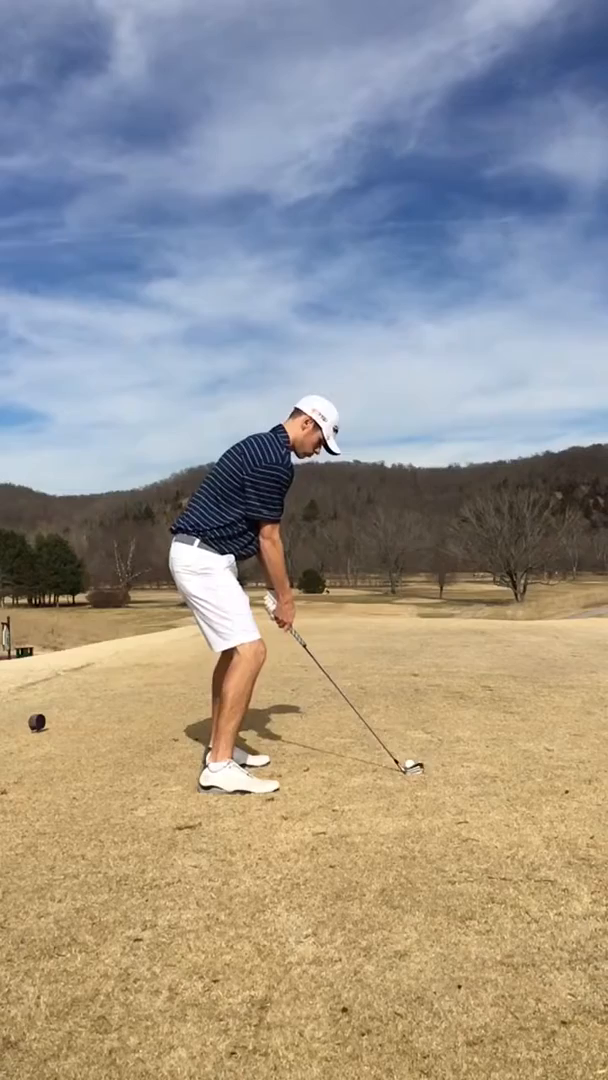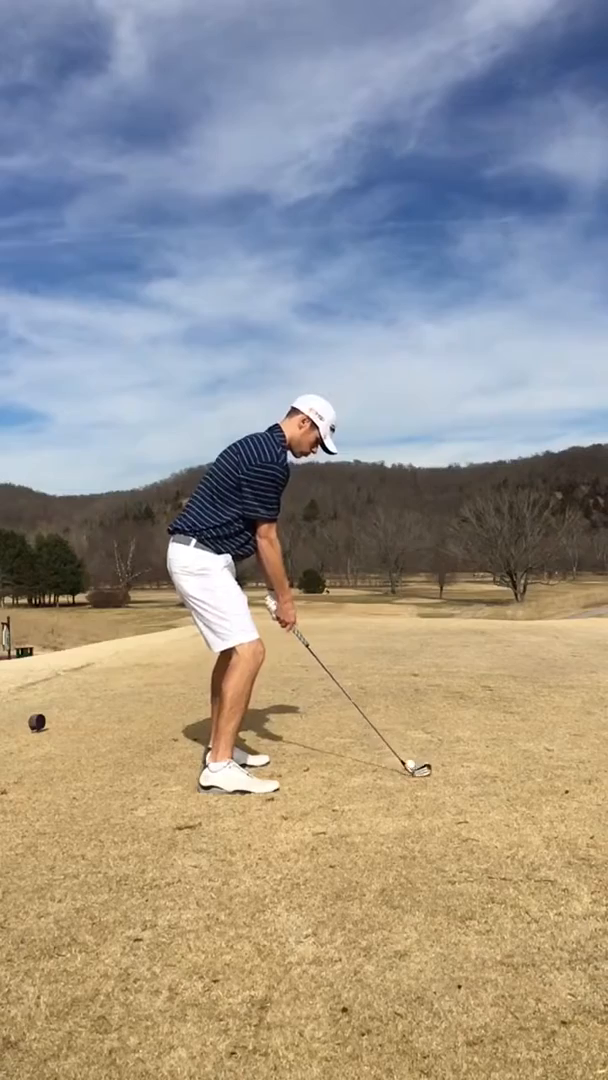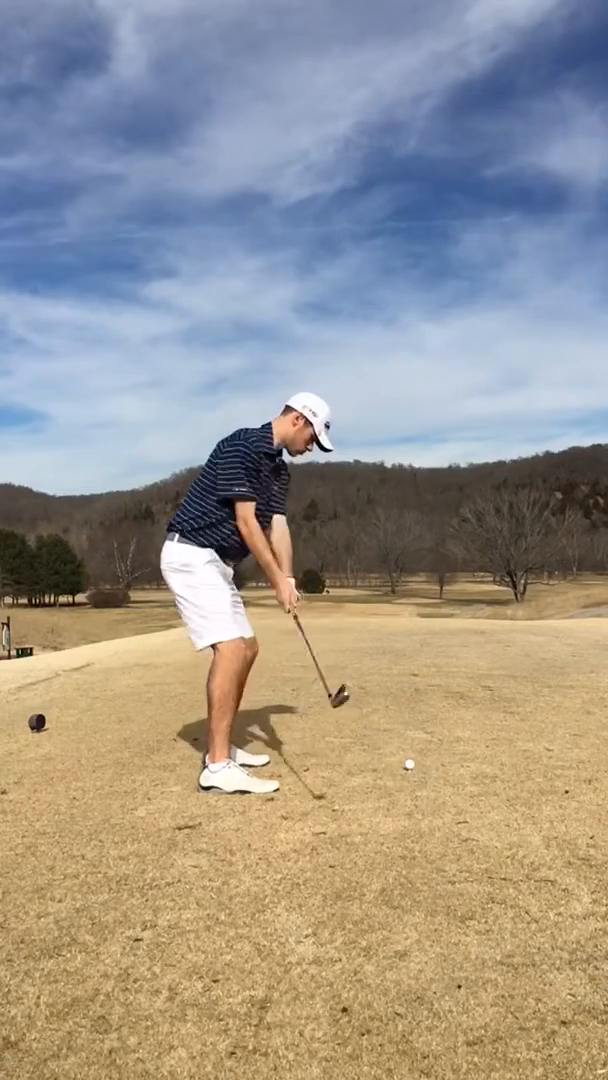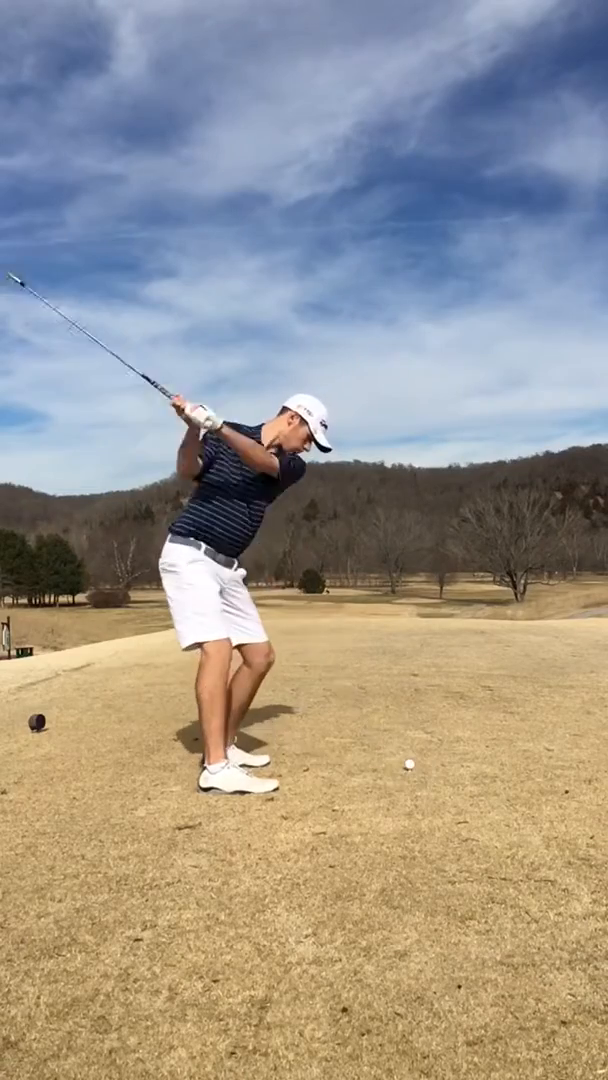
dt=0.3s
person 1, frame 1
left shoulder: (263, 448)
right shoulder: (273, 459)
left elbow: (259, 534)
right elbow: (269, 538)
left wrist: (275, 590)
right wrist: (285, 598)
left hip: (202, 556)
right hip: (204, 558)
left knee: (235, 649)
right knee: (250, 652)
left ankle: (220, 747)
right ankle: (219, 767)
person 1, frame 2
left shoulder: (260, 449)
right shoulder: (268, 457)
left elbow: (260, 534)
right elbow: (266, 539)
left wrist: (276, 591)
right wrist: (285, 598)
left hip: (204, 558)
right hip: (201, 559)
left knee: (234, 650)
right knee: (248, 651)
left ankle: (219, 747)
right ankle: (220, 767)
person 1, frame 3
left shoulder: (278, 469)
right shoulder: (244, 444)
left elbow: (279, 528)
right elbow: (245, 521)
left wrist: (287, 578)
right wrist: (278, 580)
left hip: (213, 561)
right hip: (191, 556)
left knee: (246, 649)
right knee: (231, 649)
left ankle: (221, 747)
right ankle: (219, 767)
person 1, frame 4
left shoulder: (291, 465)
right shoulder: (218, 442)
left elbow: (258, 458)
right elbow: (187, 470)
left wrist: (217, 426)
right wrist: (193, 429)
left hip: (227, 569)
right hip: (189, 559)
left knee: (260, 655)
right knee: (217, 652)
left ankle: (224, 748)
right ankle: (215, 771)
